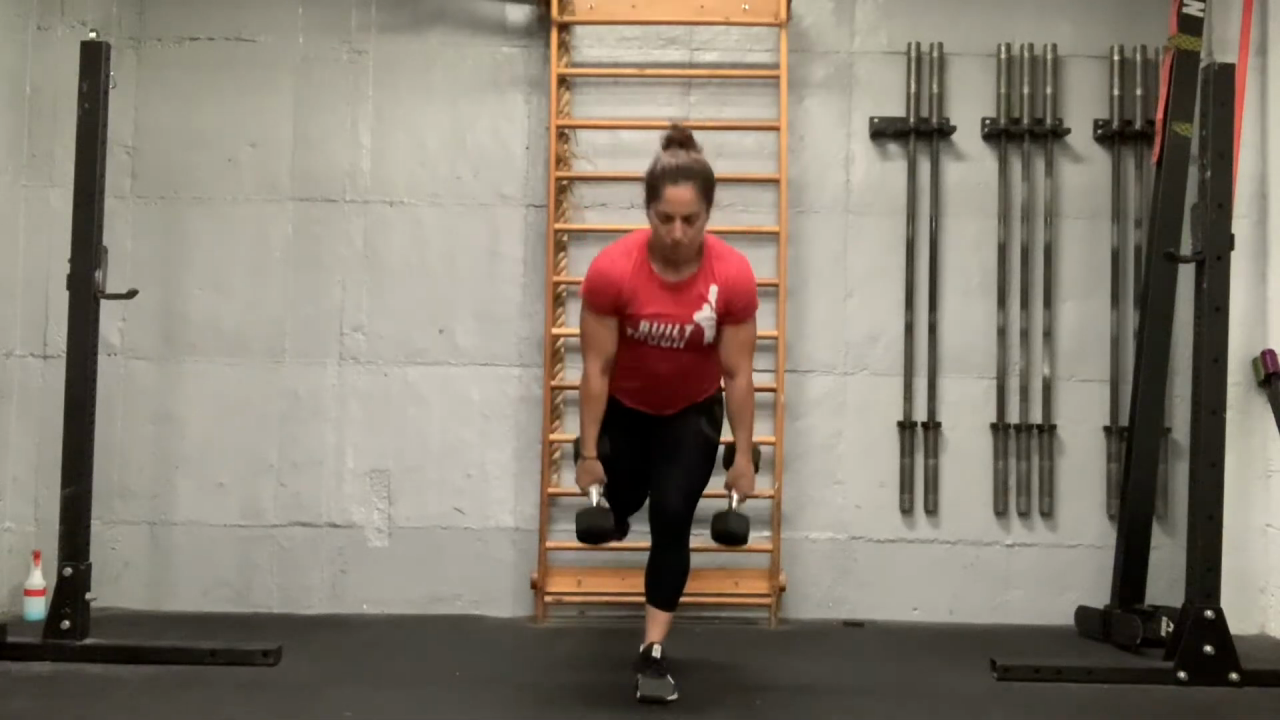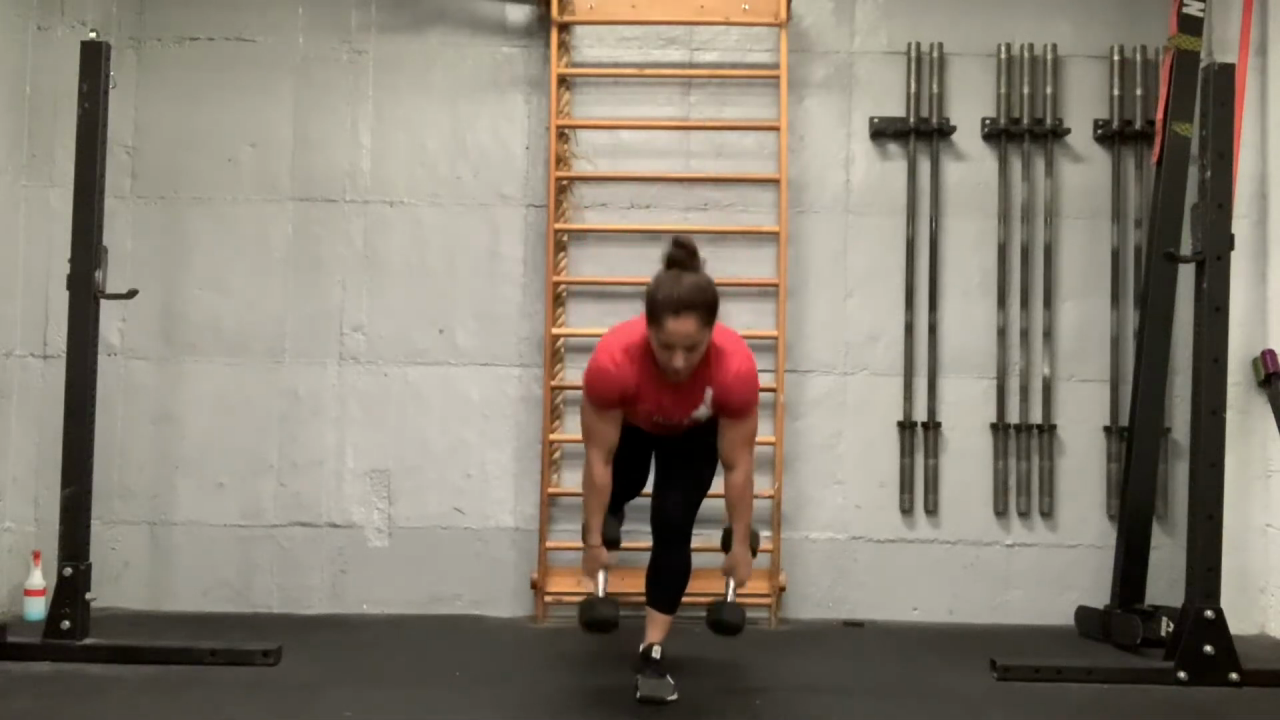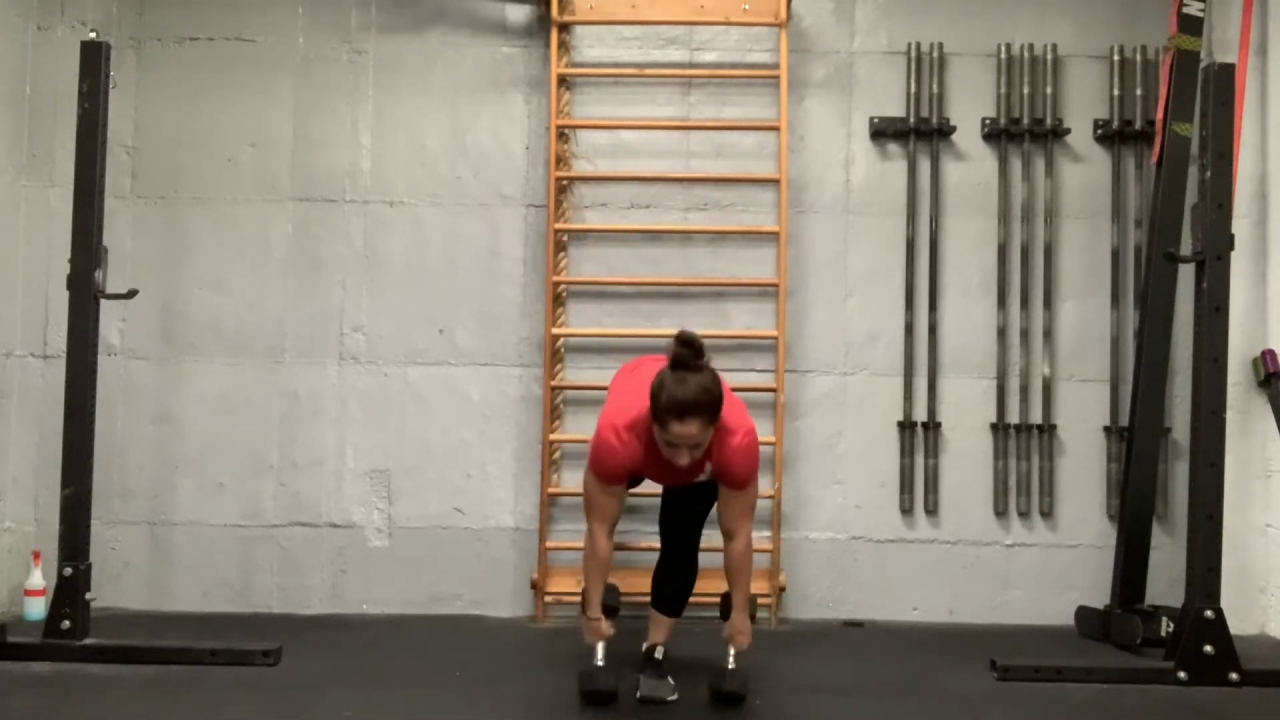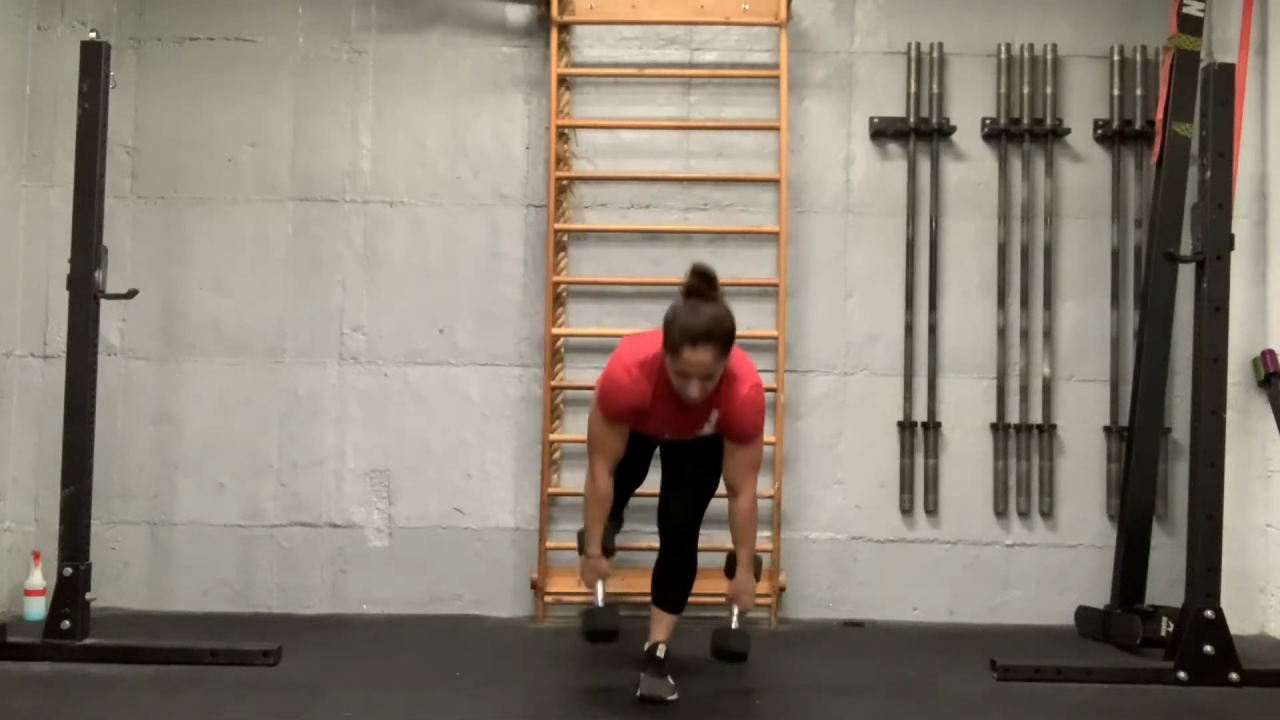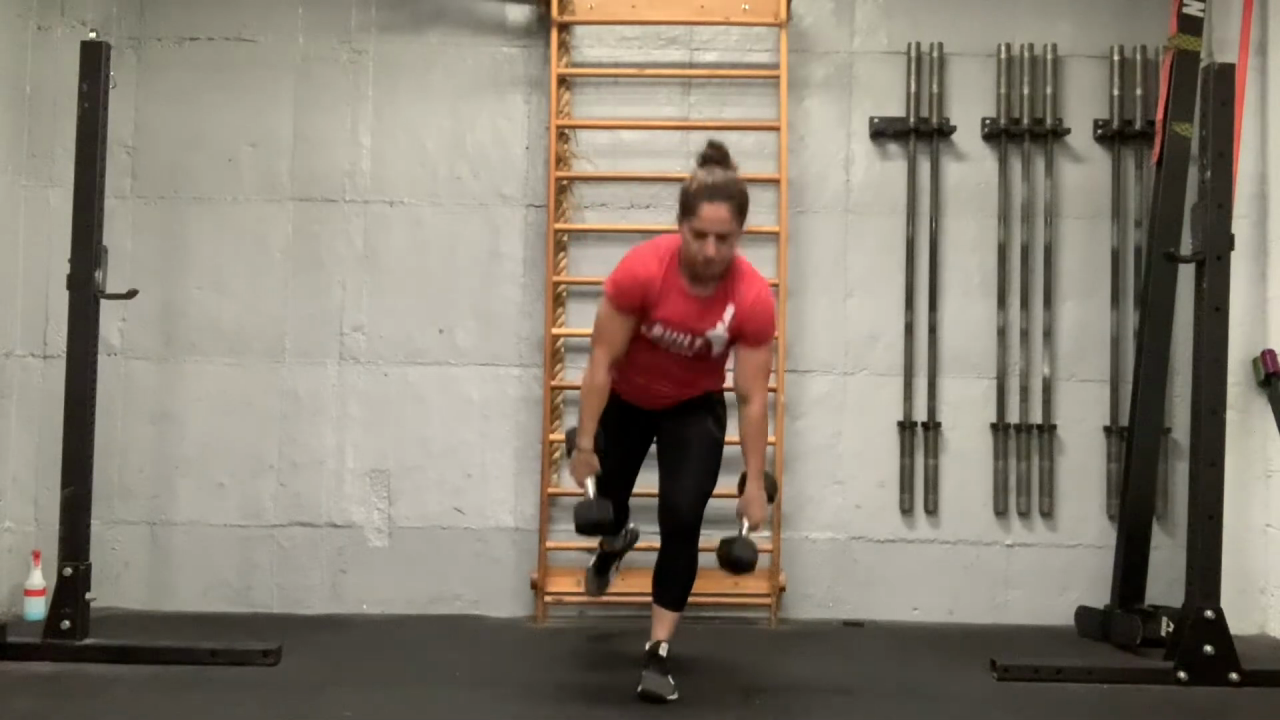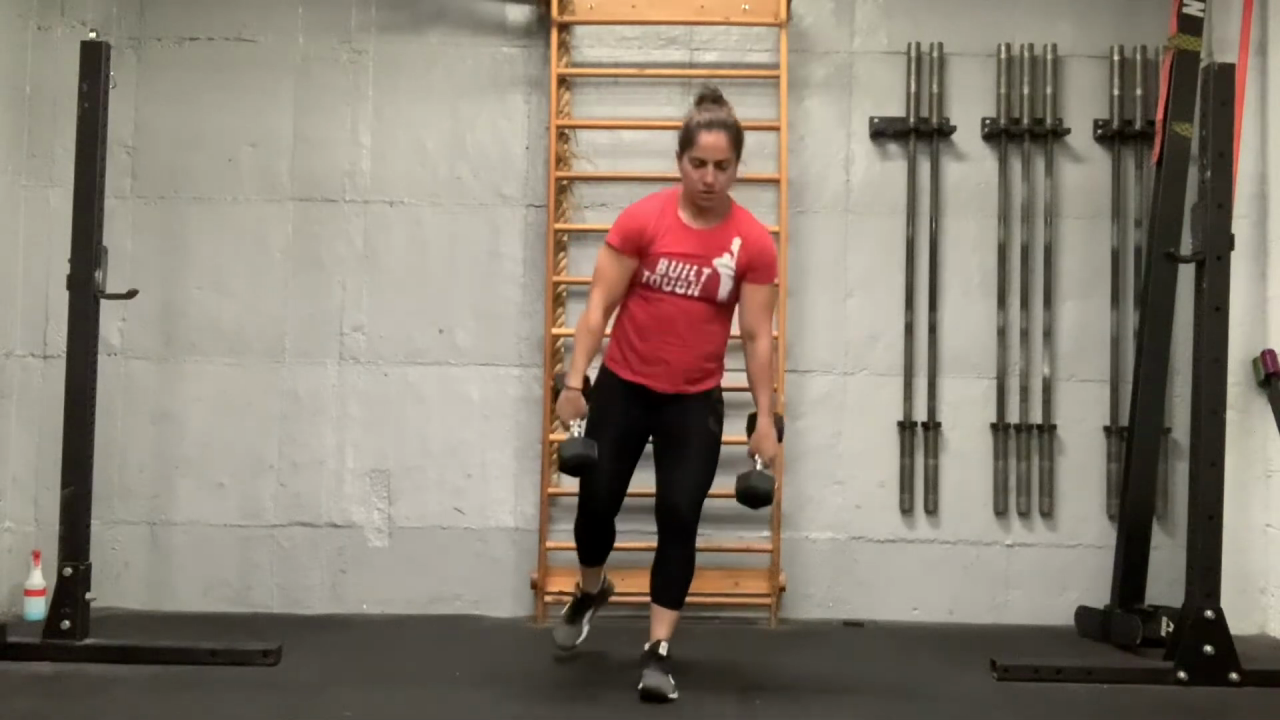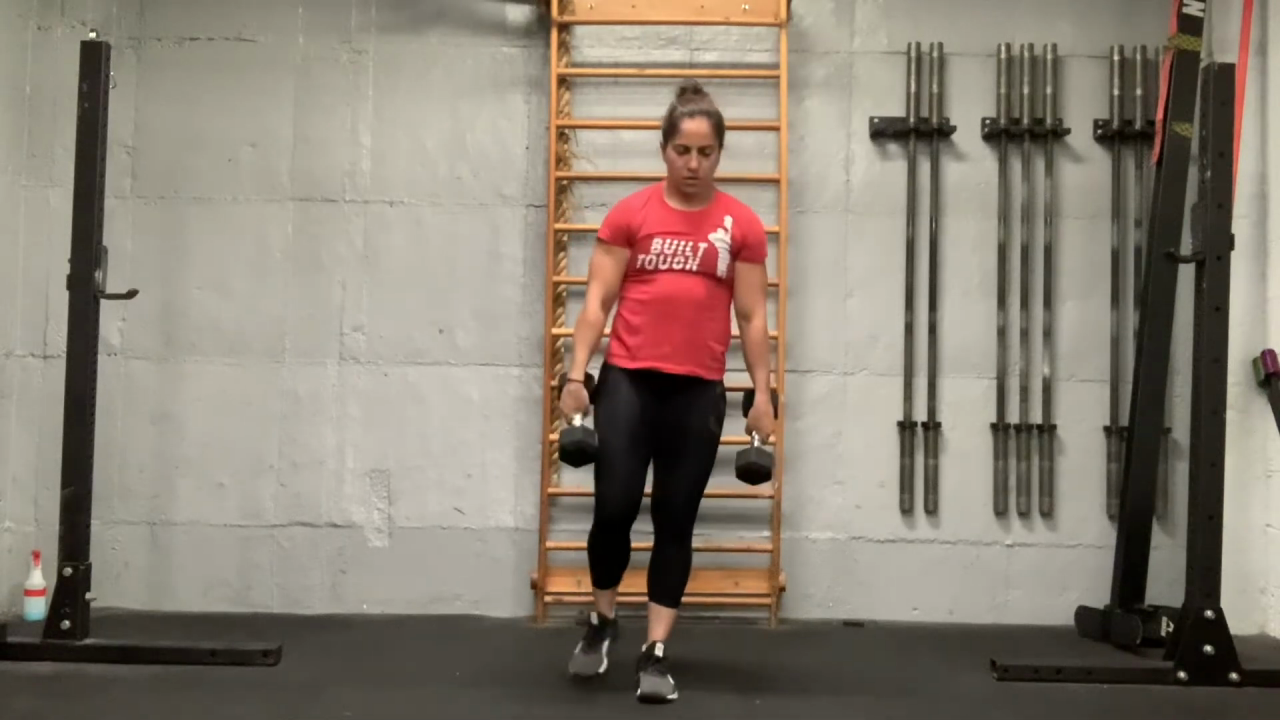
dt=0.3s
person 1, frame 1
left shoulder: (733, 275)
right shoulder: (611, 269)
left elbow: (737, 374)
right elbow: (596, 369)
left wrist: (743, 455)
right wrist: (588, 452)
left hip: (694, 410)
right hip: (625, 407)
left knee: (671, 522)
right knee: (620, 501)
left ankle: (653, 652)
right ankle: (621, 510)
person 1, frame 2
left shoulder: (736, 368)
right shoulder: (613, 360)
left elbow: (737, 466)
right elbow: (599, 460)
left wrist: (740, 546)
right wrist: (594, 541)
left hip: (693, 433)
right hip: (633, 423)
left knee: (673, 524)
right knee: (622, 487)
left ankle: (652, 651)
right ankle: (625, 492)
person 1, frame 3
left shoulder: (738, 439)
right shoulder: (617, 432)
left elbow: (736, 535)
right elbow: (600, 531)
left wrist: (739, 612)
right wrist: (593, 611)
left knee: (681, 535)
right knee: (616, 488)
left ankle: (655, 652)
person 1, frame 4
left shoulder: (745, 392)
right shoulder: (628, 374)
left elbow: (741, 489)
right elbow: (600, 469)
left wrist: (744, 573)
right wrist: (592, 551)
right hip: (637, 425)
left knee: (679, 529)
right knee: (613, 493)
left ankle: (656, 652)
right ankle: (621, 499)
person 1, frame 5
left shoulder: (754, 297)
right shoulder: (641, 267)
left elbow: (752, 398)
right elbow: (601, 362)
left wrist: (754, 486)
right wrist: (585, 444)
left hip: (696, 407)
right hip: (628, 400)
left knee: (681, 522)
right knee: (605, 497)
left ankle: (657, 650)
right ankle: (616, 538)
person 1, frame 6
left shoulder: (754, 241)
right shoulder: (640, 219)
left elbow: (758, 336)
right elbow: (599, 306)
left wrist: (765, 418)
right wrist: (573, 381)
left hip: (695, 398)
right hip: (623, 387)
left knee: (678, 522)
right knee: (597, 503)
left ankle: (657, 651)
right ankle: (590, 592)
person 1, frame 7
left shoulder: (742, 223)
right shoulder: (629, 214)
left elbow: (752, 316)
right elbow: (597, 302)
left wrist: (762, 394)
right wrist: (576, 375)
left hip: (698, 390)
right hip: (628, 379)
left knee: (675, 521)
right knee: (614, 508)
left ankle: (654, 651)
right ankle: (601, 622)
